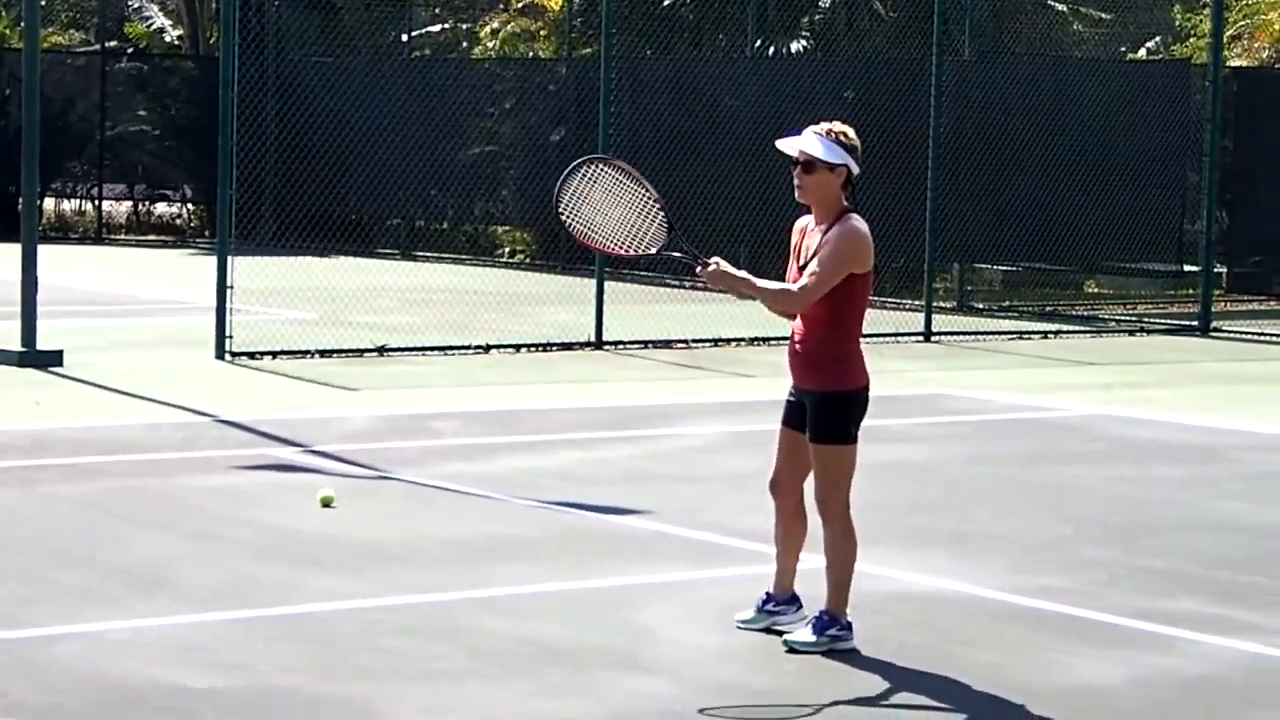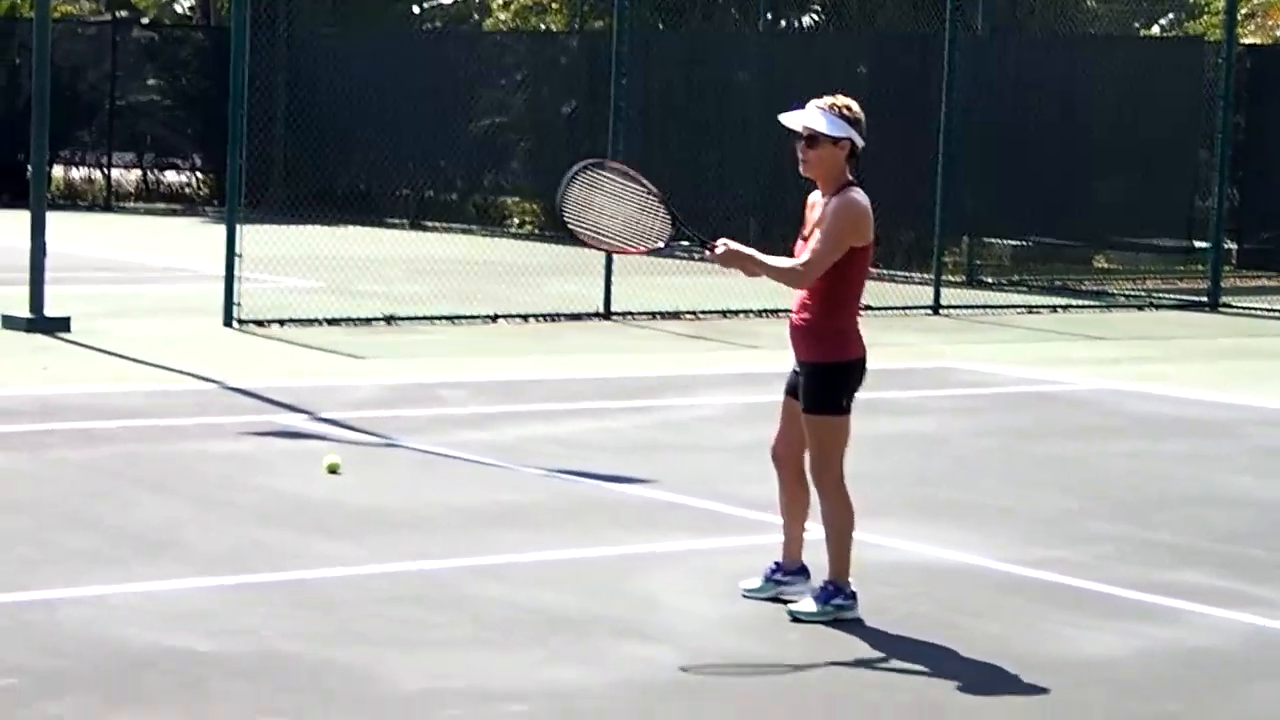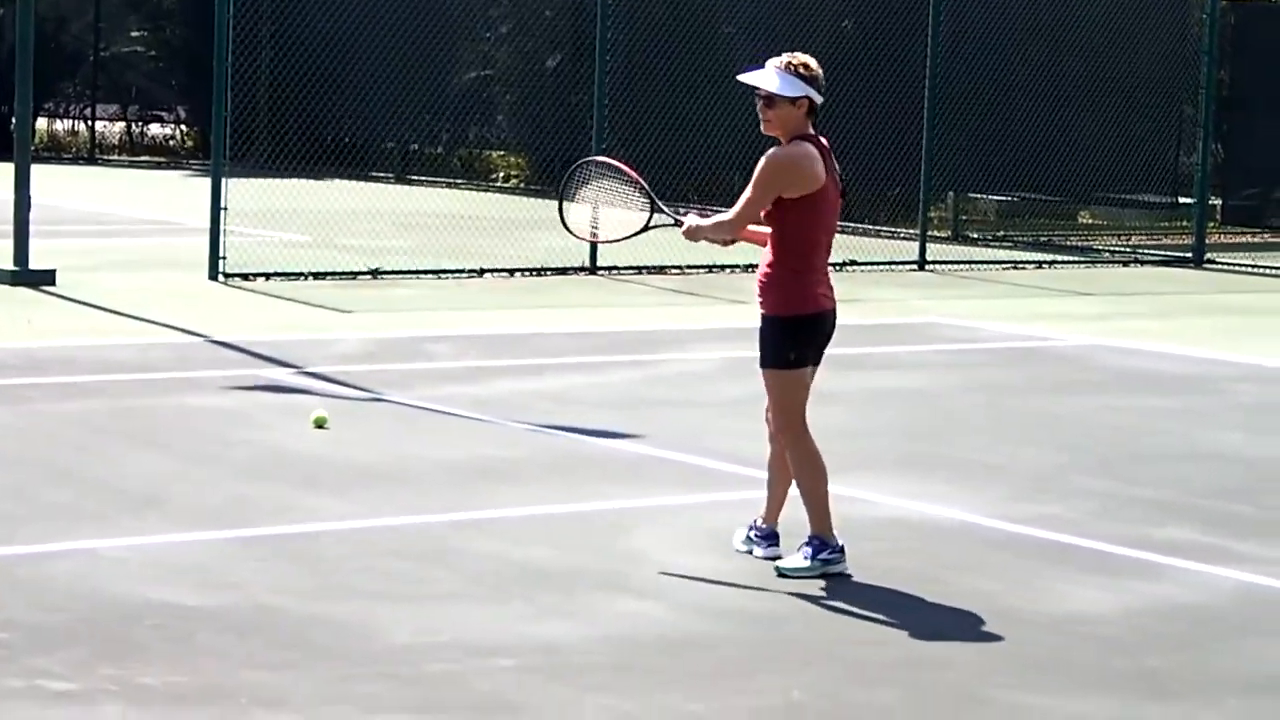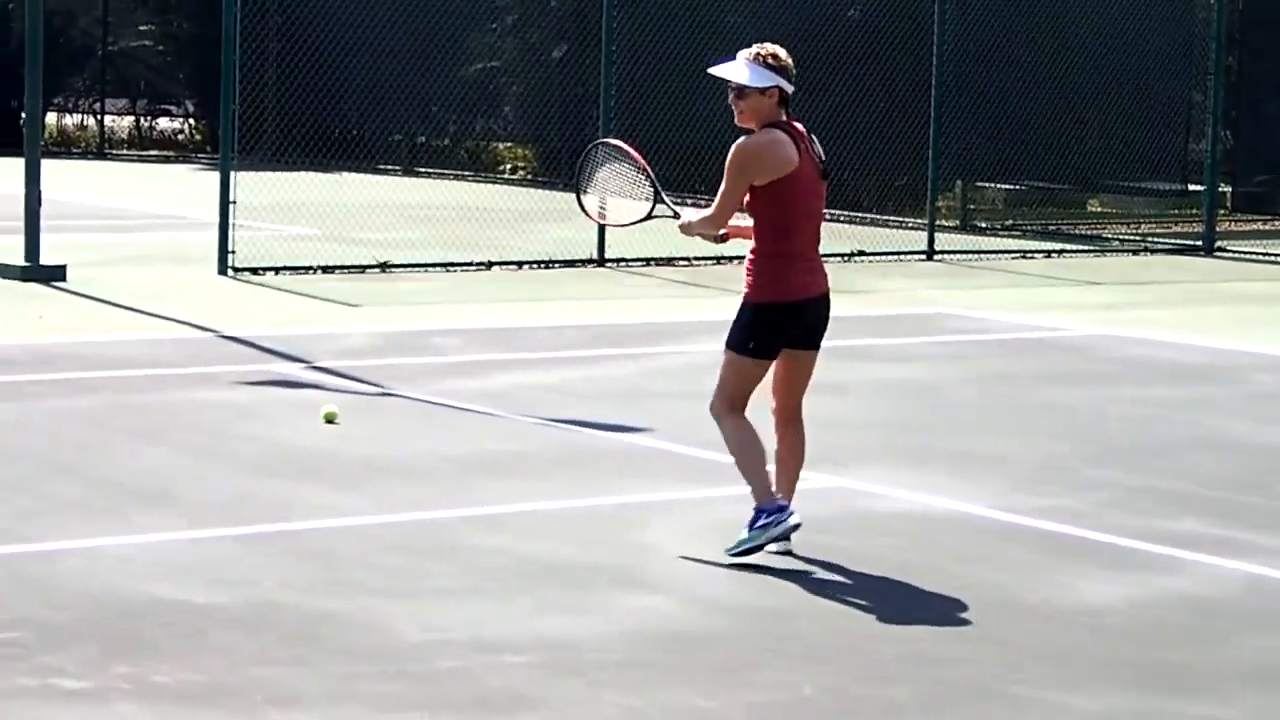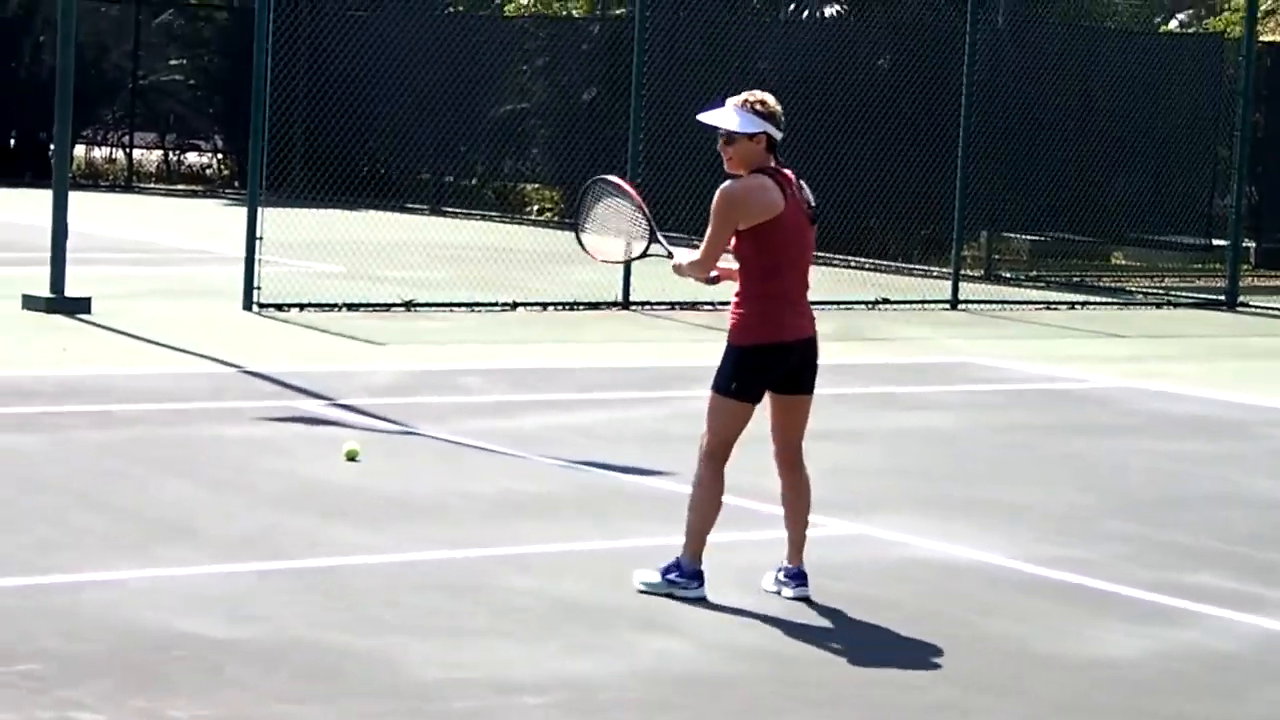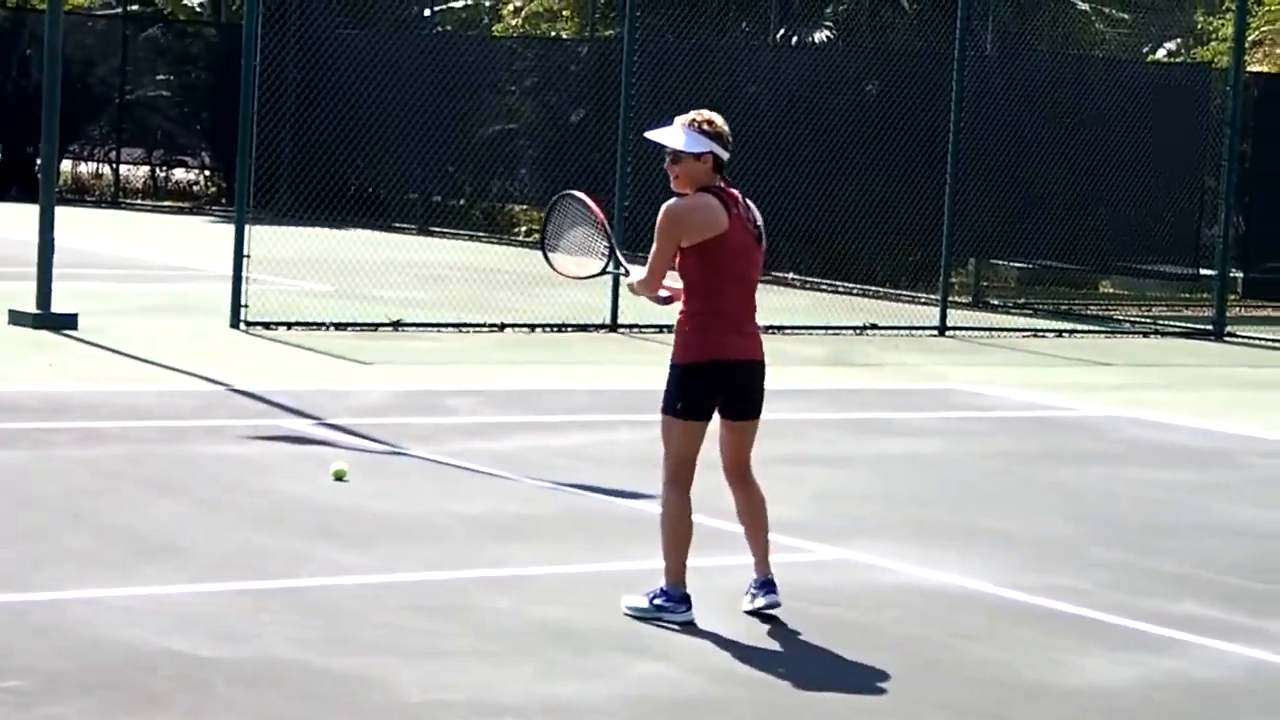
dt=0.3s
person 1, frame 1
left shoulder: (849, 233)
right shoulder: (803, 228)
left elbow: (797, 297)
right elbow: (789, 303)
left wrist: (736, 279)
right wrist: (741, 282)
left hip: (837, 387)
right hip: (805, 383)
left knee: (830, 503)
right knee: (784, 488)
left ankle: (835, 620)
right ankle: (782, 598)
person 1, frame 2
left shoulder: (849, 206)
right shoulder: (817, 200)
left elbow: (803, 274)
left wrist: (744, 256)
right wrist: (751, 260)
left hip: (832, 357)
right hip: (812, 355)
left knee: (825, 473)
right knee: (785, 455)
left ankle: (839, 590)
right ankle: (790, 568)
person 1, frame 3
left shoulder: (783, 159)
right shoulder: (818, 154)
left elbow: (732, 223)
left wrist: (698, 227)
right wrist: (742, 232)
left hip: (790, 310)
right hip: (816, 307)
left knee: (791, 430)
right knee: (783, 422)
left ankle: (826, 544)
right ankle: (766, 529)
person 1, frame 4
left shoulder: (752, 148)
right shoulder: (806, 142)
left elbow: (715, 220)
left wrist: (692, 223)
right wrist: (734, 229)
left hip: (772, 298)
right hip: (813, 296)
left knee: (726, 407)
right knee: (787, 411)
left ankle: (768, 509)
right ankle: (777, 513)
person 1, frame 5
left shoulder: (737, 193)
right shoulder: (798, 189)
left elbow: (703, 264)
left wrist: (684, 265)
right wrist: (726, 270)
left hip: (755, 341)
right hip: (800, 339)
left knee: (712, 456)
right knee: (790, 456)
left ankle: (688, 569)
right ankle: (793, 569)
person 1, frame 6
left shoulder: (680, 211)
right shoulder: (747, 211)
left elbow: (649, 282)
left wrist: (637, 282)
left hip: (699, 359)
right hip: (747, 358)
left knee: (676, 480)
right knee: (739, 472)
left ankle: (673, 595)
right ankle: (763, 581)
